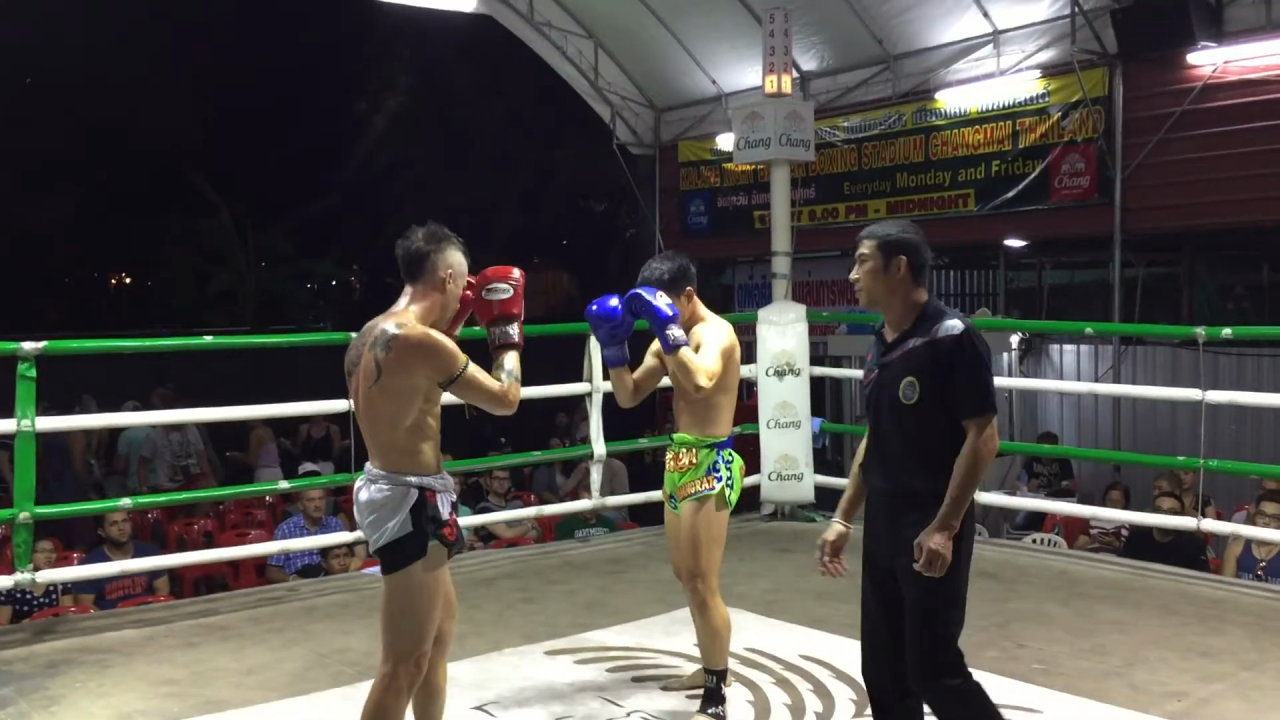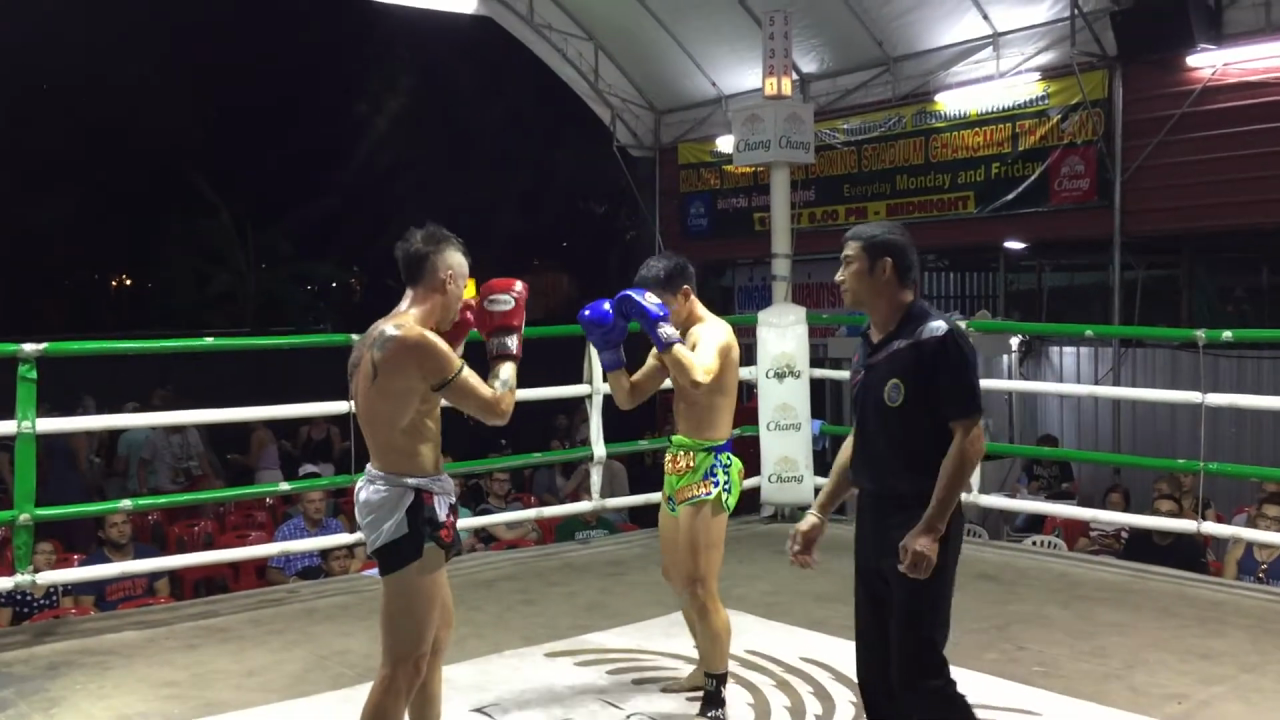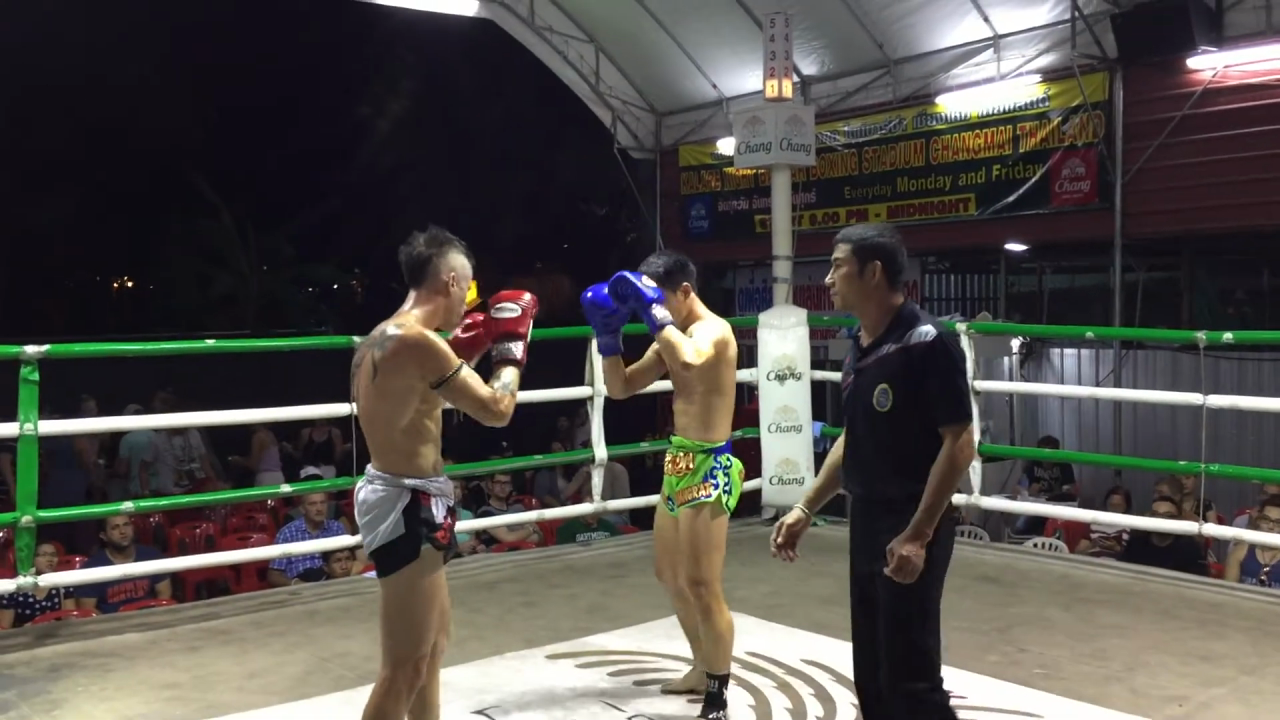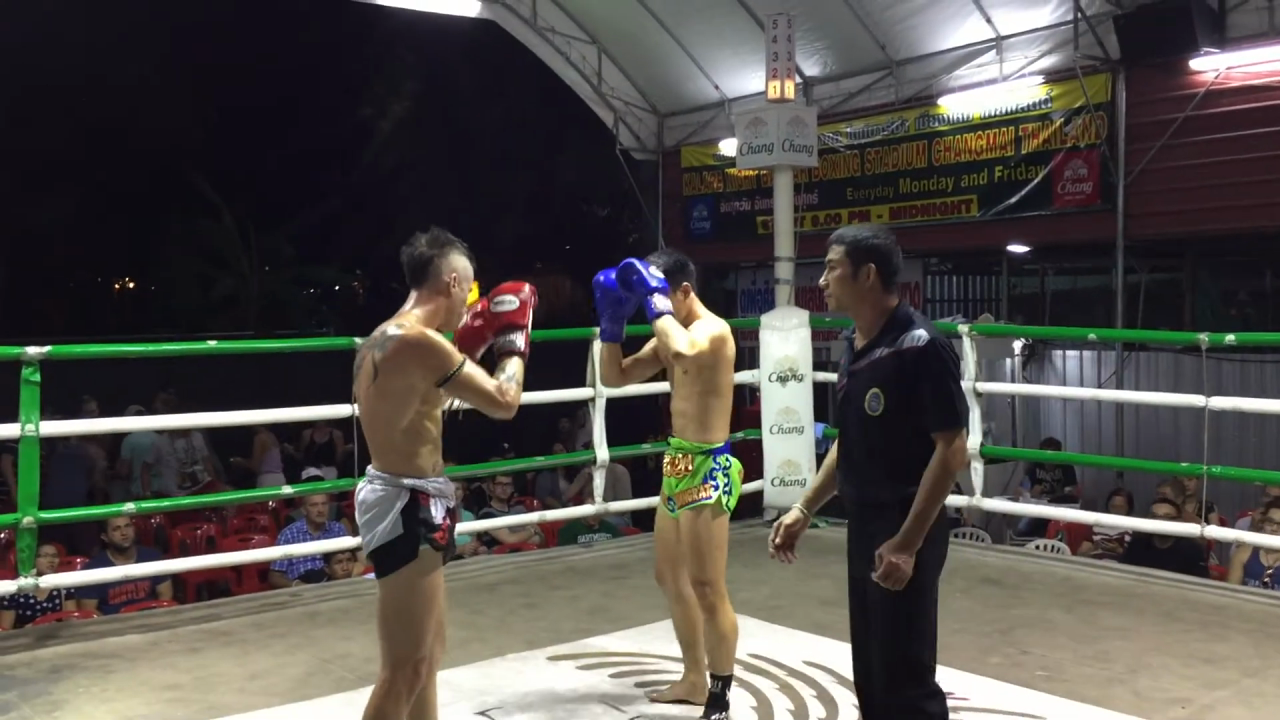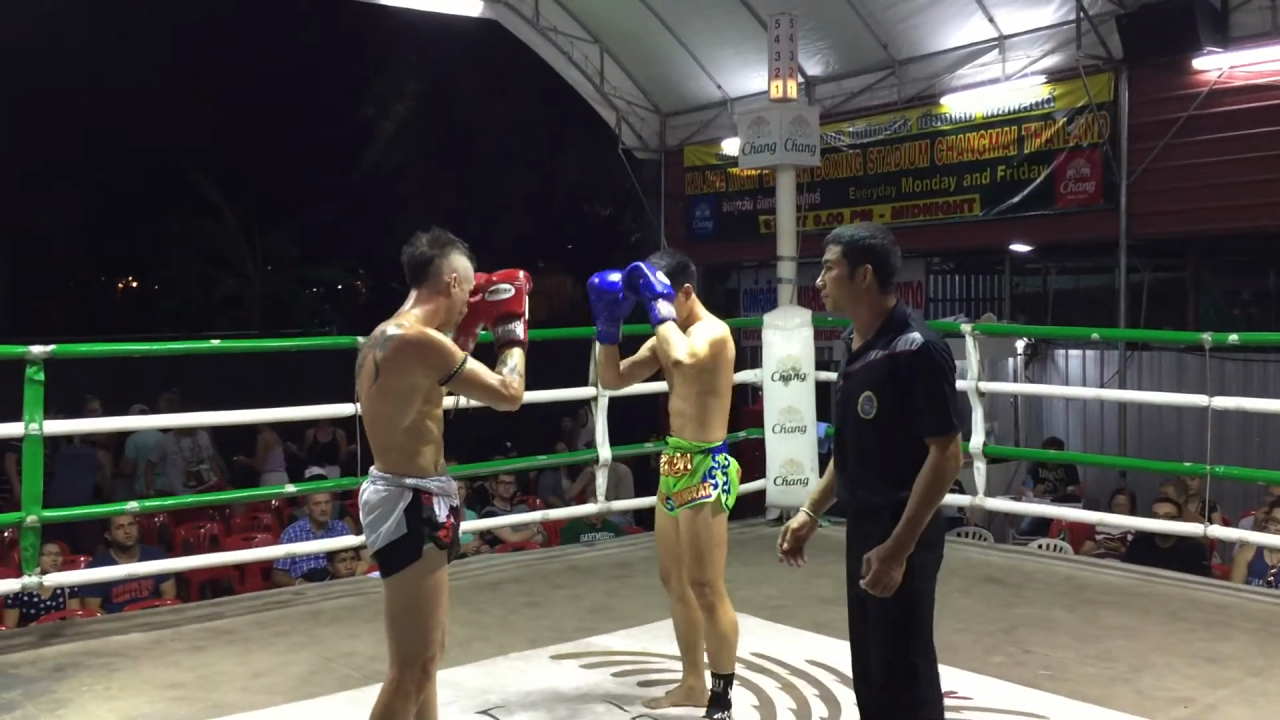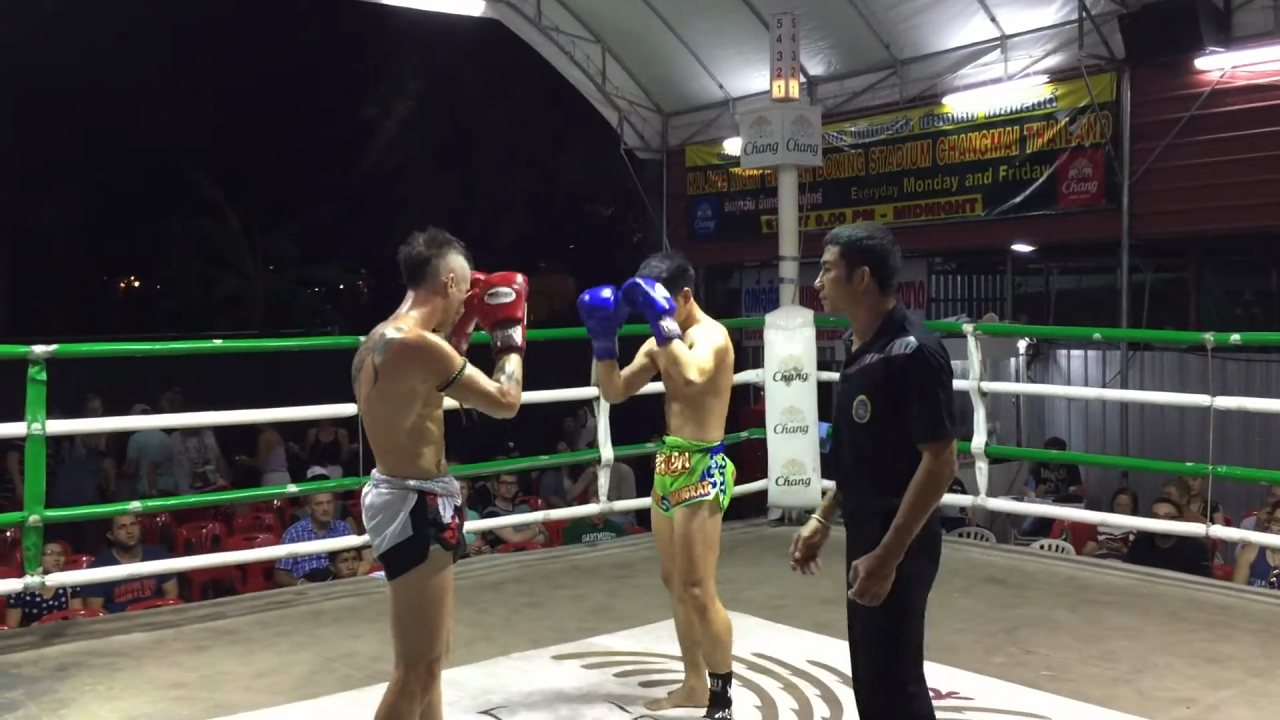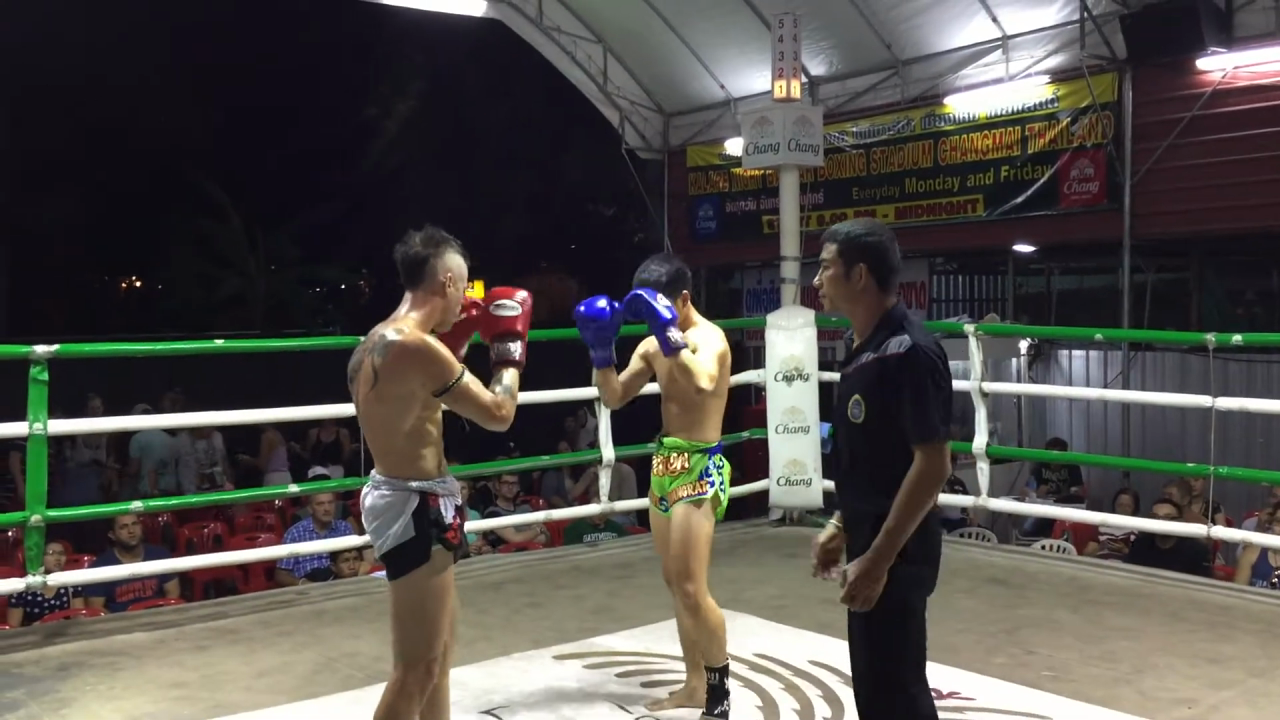
dt=0.1s
person 1, frame 1
left shoulder: (953, 338)
right shoulder: (882, 344)
left elbow: (982, 438)
left wrist: (945, 527)
right wrist: (842, 518)
left hip: (930, 533)
right hip: (882, 526)
left knee: (933, 667)
right knee: (884, 666)
person 1, frame 2
left shoulder: (938, 339)
right shoulder: (868, 345)
left elbow: (969, 440)
left wrist: (930, 529)
right wrist: (819, 513)
left hip: (921, 530)
right hip: (874, 526)
left knee: (919, 672)
right knee: (877, 671)
person 1, frame 3
left shoulder: (927, 343)
right shoulder: (860, 347)
left elbow: (958, 445)
left wrist: (919, 535)
right wrist: (805, 508)
left hip: (910, 535)
right hip: (867, 529)
left knee: (908, 677)
right knee: (872, 674)
person 1, frame 4
left shoulder: (921, 347)
right shoulder: (855, 346)
left elbow: (951, 450)
left wrist: (907, 540)
right wrist: (804, 508)
left hip: (906, 537)
right hip: (866, 530)
right knee: (872, 676)
person 1, frame 5
left shoulder: (916, 349)
right shoulder: (855, 346)
left elbow: (946, 455)
left wrist: (898, 547)
right wrist: (811, 512)
left hip: (900, 542)
right hip: (864, 533)
right knee: (871, 679)
person 1, frame 6
left shoulder: (912, 352)
right shoulder: (860, 347)
left elbow: (939, 462)
left wrist: (889, 555)
right wrist: (823, 517)
left hip: (897, 546)
right hip: (868, 536)
right knee: (873, 679)
person 1, frame 7
left shoulder: (908, 351)
right shoulder: (862, 345)
left elbow: (932, 464)
left wrist: (879, 558)
right wrist: (841, 523)
left hip: (895, 548)
right hip: (870, 537)
right knee: (874, 680)
person 2, frame 1
left shoulder: (372, 334)
right shoulder: (419, 340)
right elbow: (505, 399)
left wrist: (452, 322)
right wrist: (506, 325)
left hip: (388, 489)
right hip: (411, 501)
left knee: (441, 625)
right knee: (405, 662)
person 2, frame 2
left shoulder: (377, 336)
right shoulder: (416, 343)
right elbow: (497, 409)
left wrist: (456, 334)
right wrist: (505, 334)
left hip: (396, 495)
right hip: (410, 504)
left knee: (437, 632)
right knee: (405, 664)
person 2, frame 3
left shoulder: (380, 337)
right shoulder: (417, 342)
right elbow: (496, 410)
left wrist: (464, 348)
right wrist: (510, 341)
left hip: (396, 495)
right hip: (409, 504)
left knee: (433, 639)
right knee: (406, 667)
person 2, frame 4
left shoulder: (383, 338)
right shoulder: (417, 341)
right elbow: (504, 401)
left wrist: (472, 342)
right wrist: (512, 335)
left hip: (401, 498)
right hip: (408, 506)
left knee: (428, 650)
right knee: (404, 668)
person 2, frame 5
left shoulder: (384, 337)
right shoulder: (418, 340)
right elbow: (508, 394)
left wrist: (468, 326)
right wrist: (511, 322)
left hip: (406, 499)
right hip: (412, 505)
left knee: (429, 649)
right knee: (413, 667)
person 2, frame 6
left shoulder: (380, 340)
right shoulder: (416, 344)
right elbow: (505, 401)
left wrist: (462, 327)
right wrist: (508, 327)
left hip: (402, 498)
right hip: (415, 508)
left knee: (430, 653)
right knee: (418, 667)
person 2, frame 7
left shoulder: (377, 341)
right shoulder: (415, 346)
right elbow: (498, 414)
left wrist: (457, 338)
right wrist: (509, 341)
left hip: (400, 498)
right hip: (417, 508)
left knee: (438, 648)
right knee: (417, 668)
person 3, frame 1
left shoulder: (717, 333)
right shoulder: (667, 341)
left elbow: (702, 381)
right elbow: (627, 396)
left wrist: (669, 326)
right wrist: (613, 346)
left hip: (710, 463)
right hip: (679, 460)
left knee: (700, 584)
right knee: (687, 575)
right ankle: (712, 667)
person 3, frame 2
left shoulder: (715, 334)
right shoulder: (670, 344)
left elbow: (699, 377)
right elbow: (627, 398)
left wrist: (658, 326)
right wrist: (610, 347)
left hip: (708, 466)
right hip: (679, 462)
left knee: (699, 587)
right knee: (676, 575)
right ankle: (710, 666)
person 3, frame 3
left shoulder: (713, 330)
right shoulder: (670, 337)
left elbow: (688, 361)
right elbow: (620, 388)
left wrist: (655, 311)
right wrist: (608, 335)
left hip: (708, 467)
right hip: (679, 464)
left knee: (703, 589)
right knee: (668, 574)
right ankle: (704, 667)
person 3, frame 4
left shoulder: (712, 329)
right shoulder: (669, 336)
left elbow: (681, 352)
right elbow: (613, 378)
left wrist: (655, 299)
right wrist: (611, 323)
left hip: (706, 469)
right hip: (677, 465)
left knee: (707, 589)
right knee: (669, 578)
right ankle: (695, 679)
person 3, frame 5
left shoulder: (712, 332)
right shoulder: (667, 338)
left elbow: (682, 358)
right elbow: (611, 380)
left wrist: (659, 304)
right wrist: (608, 324)
left hip: (705, 467)
right hip: (675, 465)
left knee: (706, 590)
right knee: (675, 581)
person 3, frame 6
left shoulder: (710, 335)
right shoulder: (656, 343)
left elbow: (693, 375)
right elbow: (614, 392)
left wrist: (664, 321)
right wrist: (602, 338)
left hip: (701, 468)
right hip: (668, 465)
left knee: (698, 591)
right knee: (675, 584)
person 3, frame 7
left shoulder: (709, 338)
right shoulder: (651, 346)
left elbow: (703, 385)
right elbow: (613, 397)
left wrist: (669, 331)
right wrist: (600, 348)
left hip: (699, 468)
right hip: (665, 466)
left knee: (690, 586)
right knee: (675, 584)
